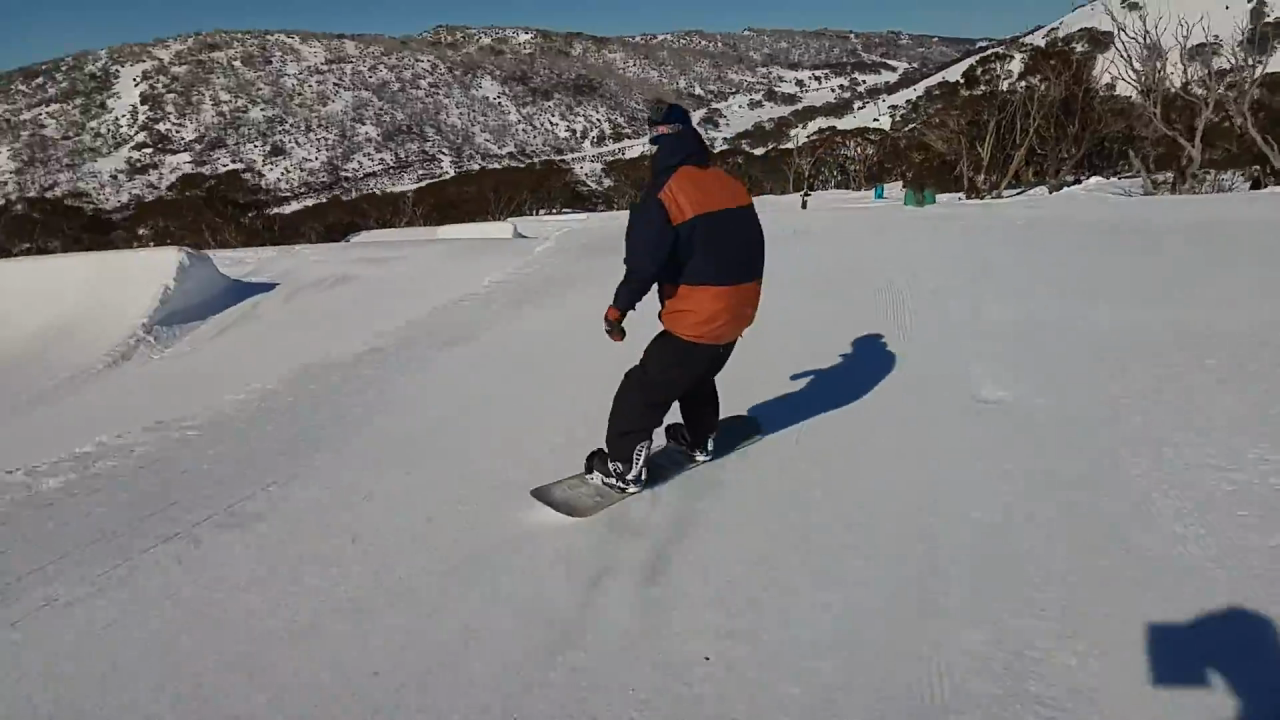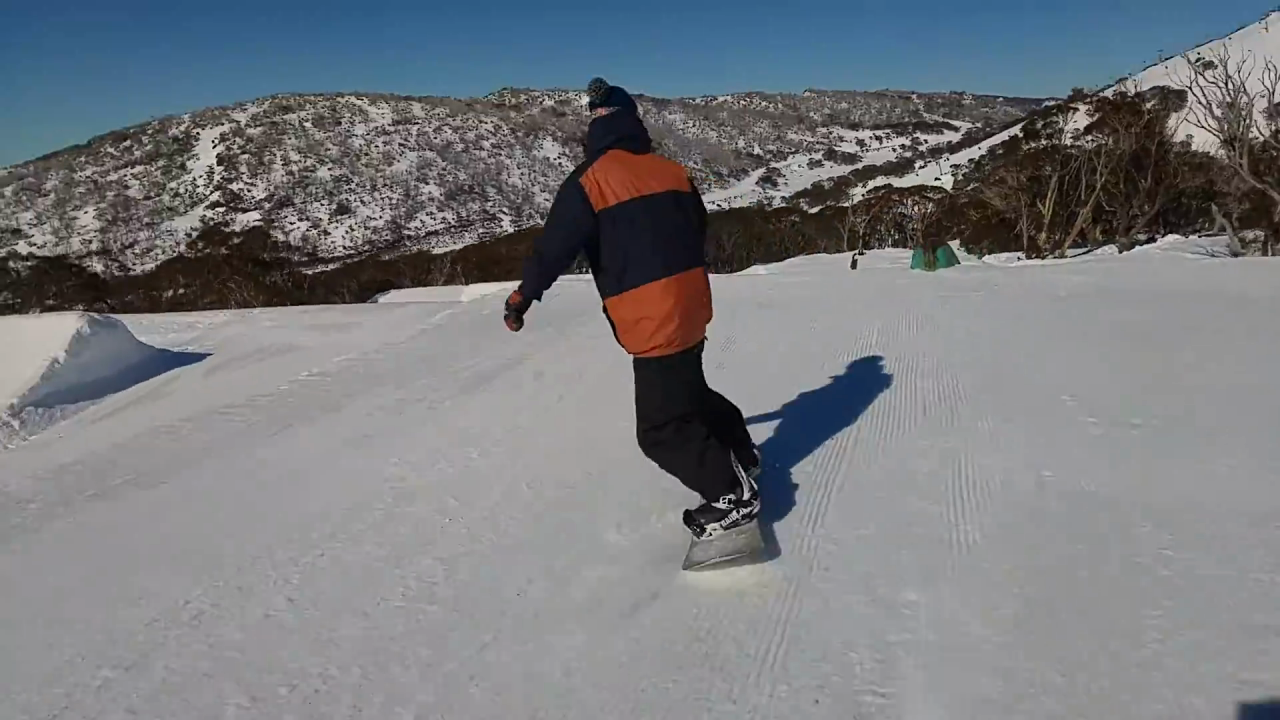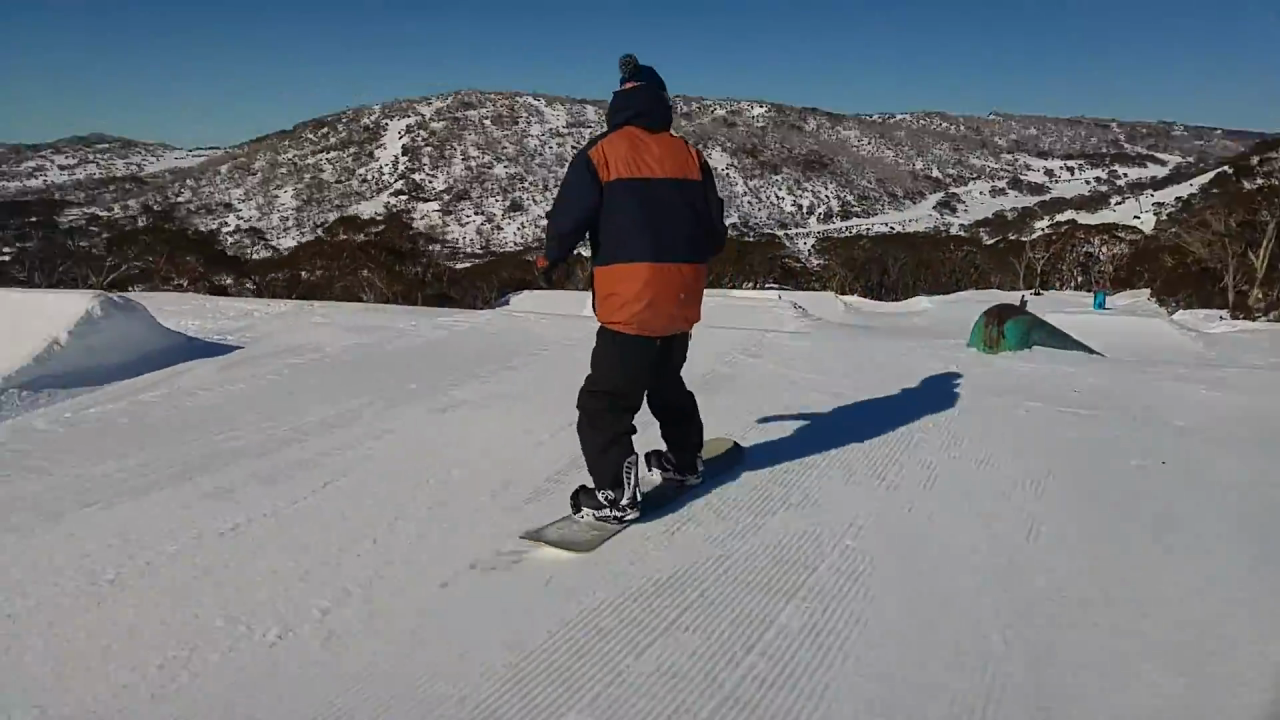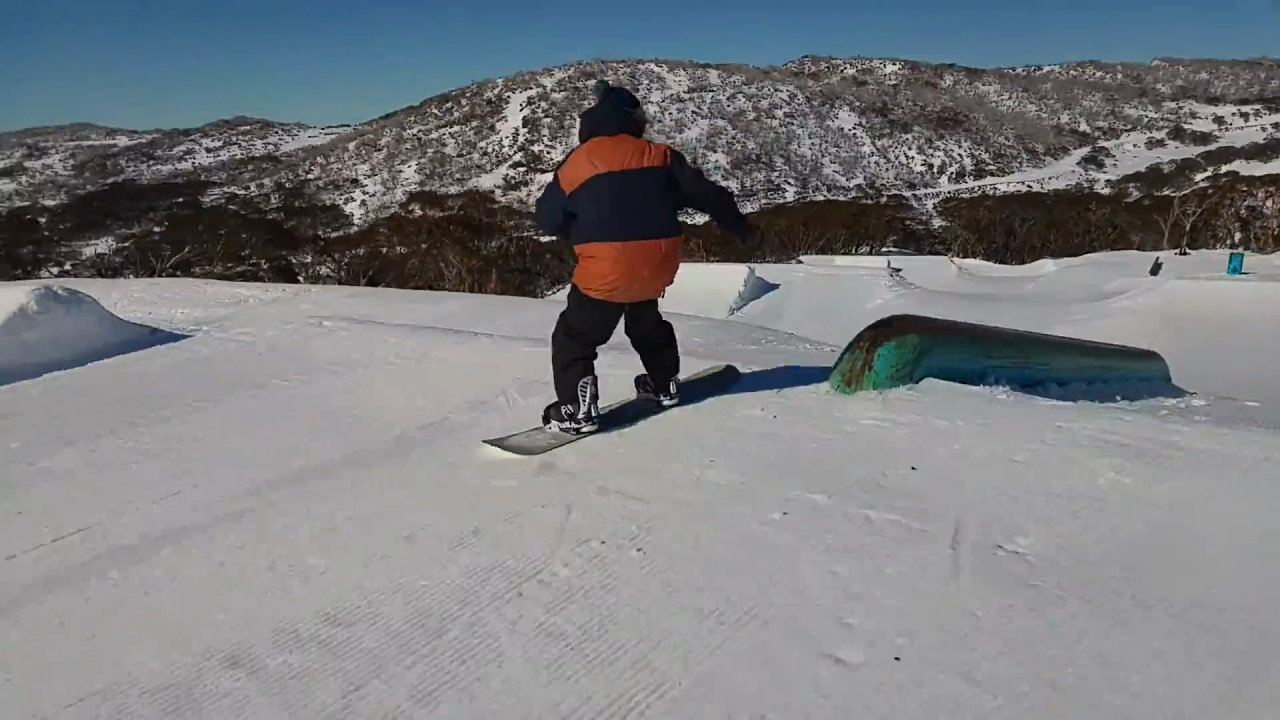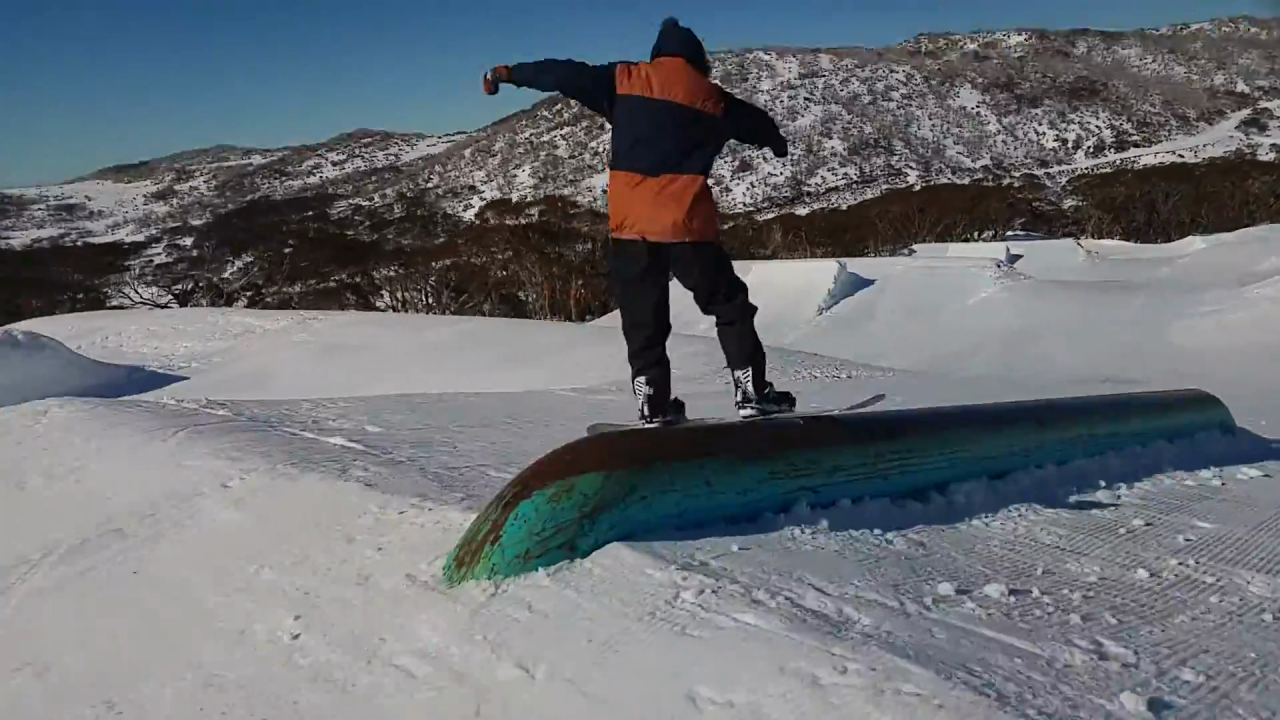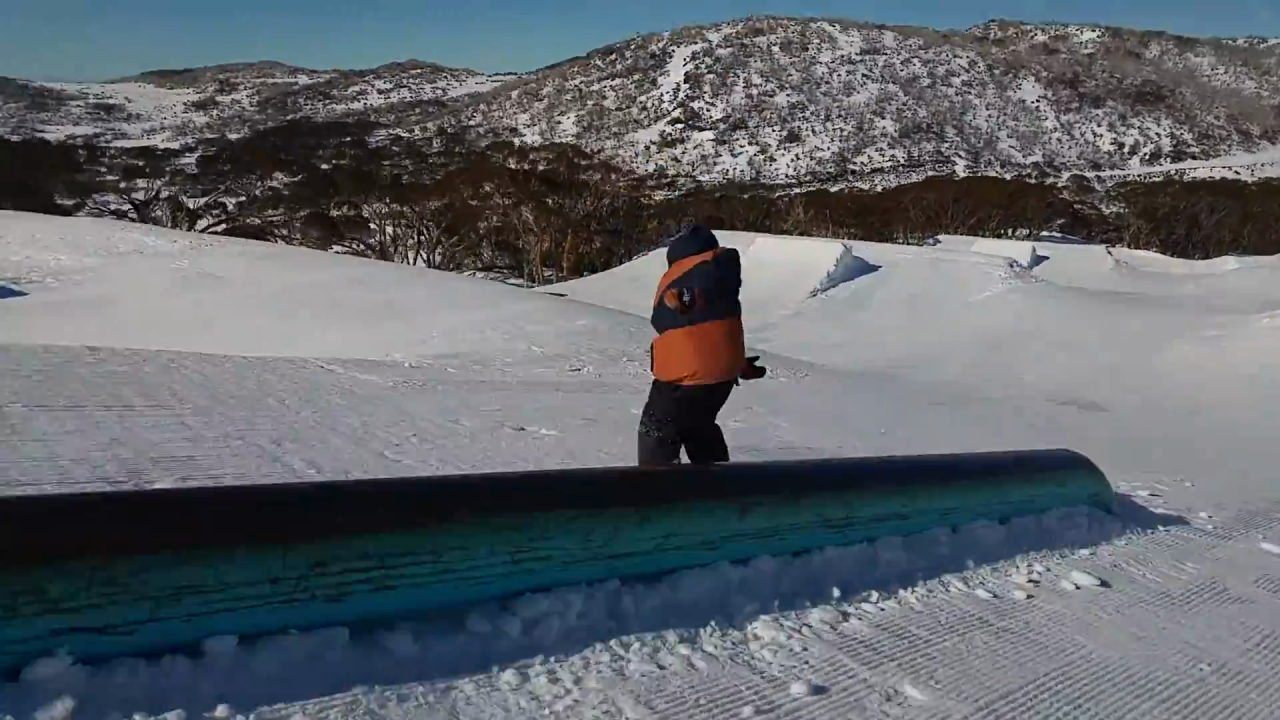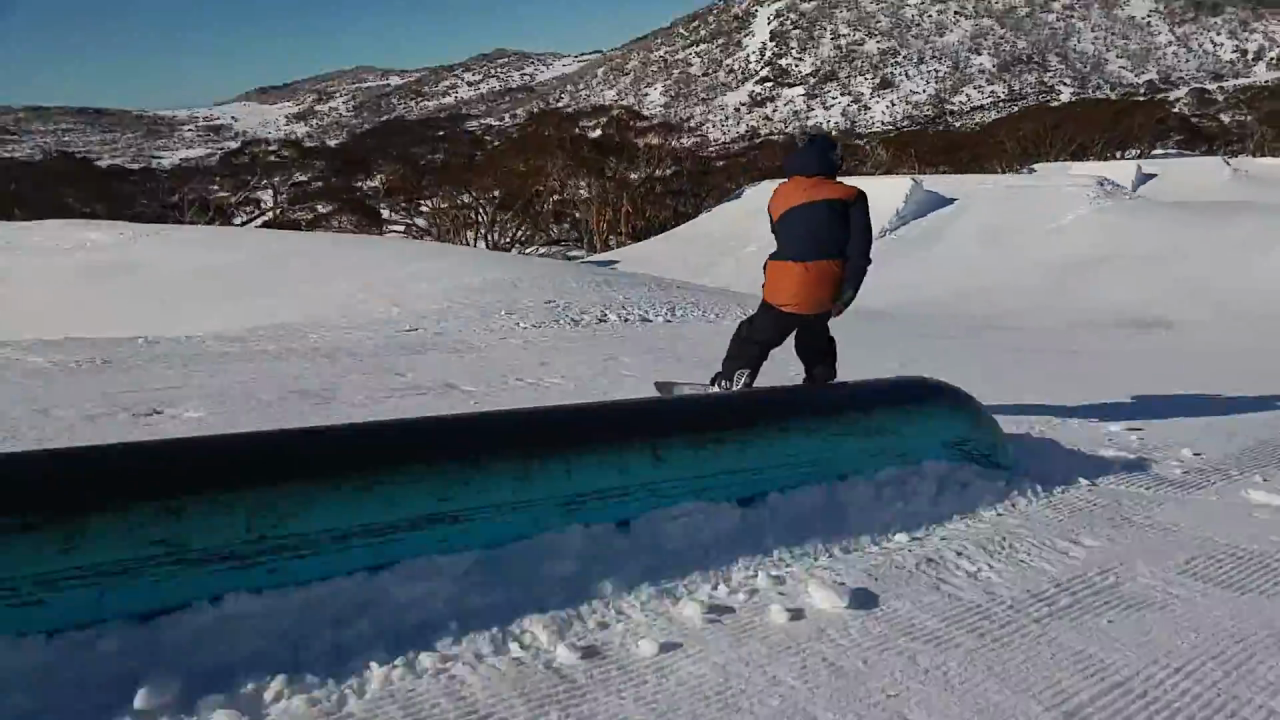
dt=0.5s
person 1, frame 1
left shoulder: (662, 195)
right shoulder: (733, 186)
left elbow: (644, 262)
right elbow: (750, 246)
left wrist: (619, 308)
left hip: (697, 318)
right hip: (738, 310)
left knee: (645, 389)
right knee: (695, 377)
right ankle: (697, 439)
person 1, frame 2
left shoulder: (590, 180)
right shoulder: (673, 171)
left elbow: (555, 245)
left wrist: (523, 294)
left hip: (653, 320)
right hip: (691, 305)
left knee: (661, 427)
right knee: (689, 391)
left ankle: (732, 495)
right ankle: (739, 454)
person 1, frame 3
left shoulder: (601, 153)
right shoulder: (690, 156)
left elbow: (568, 219)
right elbow: (714, 230)
left wrist: (549, 259)
left hip: (630, 302)
right hip: (682, 299)
left knee: (605, 402)
right knee: (665, 382)
left ankle: (616, 492)
right ankle: (685, 459)
person 1, frame 4
left shoulder: (572, 166)
right shoulder: (657, 153)
left elbow: (548, 220)
right elbow: (704, 194)
left wrist: (574, 215)
right wrist: (737, 221)
left hip: (604, 270)
right hip: (656, 265)
left knee: (574, 337)
right knee: (646, 323)
left ankle: (580, 408)
right ankle: (664, 384)
person 1, frame 5
left shoulder: (624, 79)
right shoulder: (713, 96)
left elbow: (564, 73)
right elbow: (754, 121)
left wrist: (508, 73)
right wrist: (777, 141)
left hip: (631, 216)
right hip: (686, 215)
left knee: (643, 315)
right knee: (726, 299)
left ankle: (653, 400)
right ankle: (751, 388)
person 1, frame 6
left shoulder: (667, 284)
right shoulder: (723, 259)
right elbow: (717, 278)
right wrist: (697, 295)
left hip: (679, 362)
right hip: (723, 356)
left knee: (658, 429)
right knee: (701, 427)
person 1, frame 7
left shoulder: (779, 195)
right shoulder: (850, 195)
right elbow: (859, 244)
right wrist: (850, 287)
left hip: (787, 286)
right hip: (829, 286)
left knee: (756, 337)
right knee: (815, 337)
left ankle: (730, 384)
right ankle: (821, 386)
